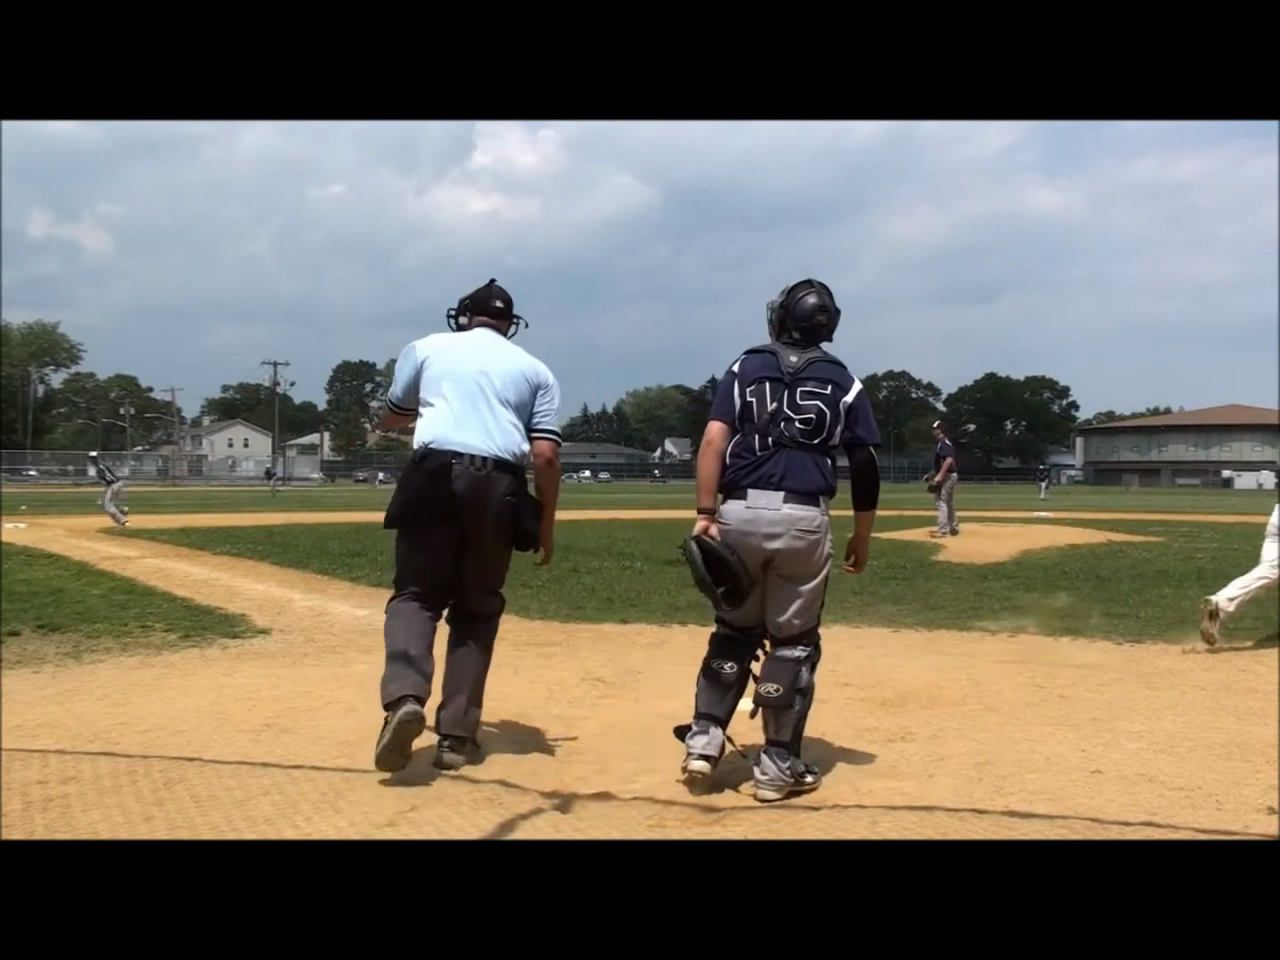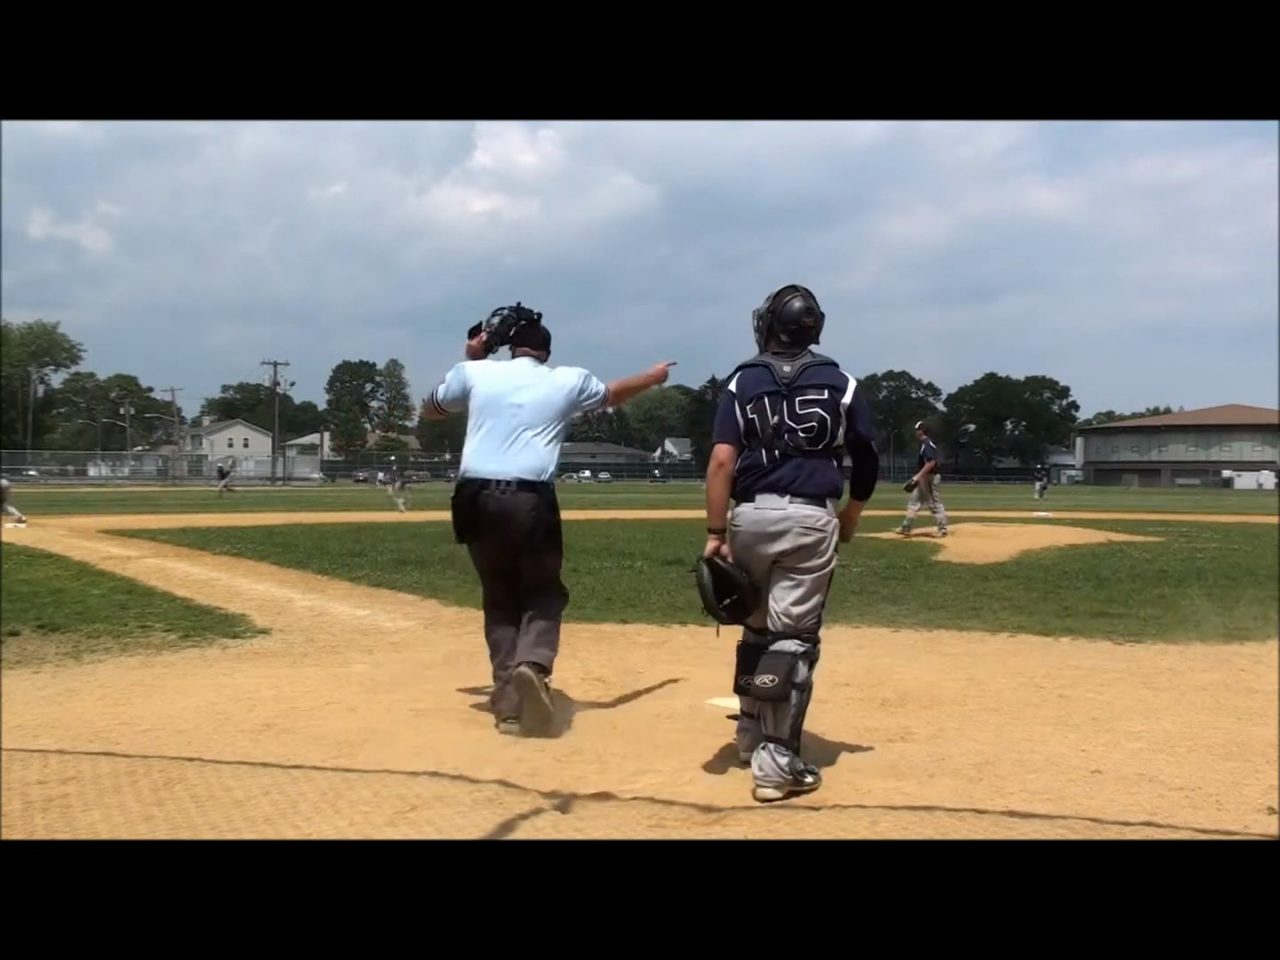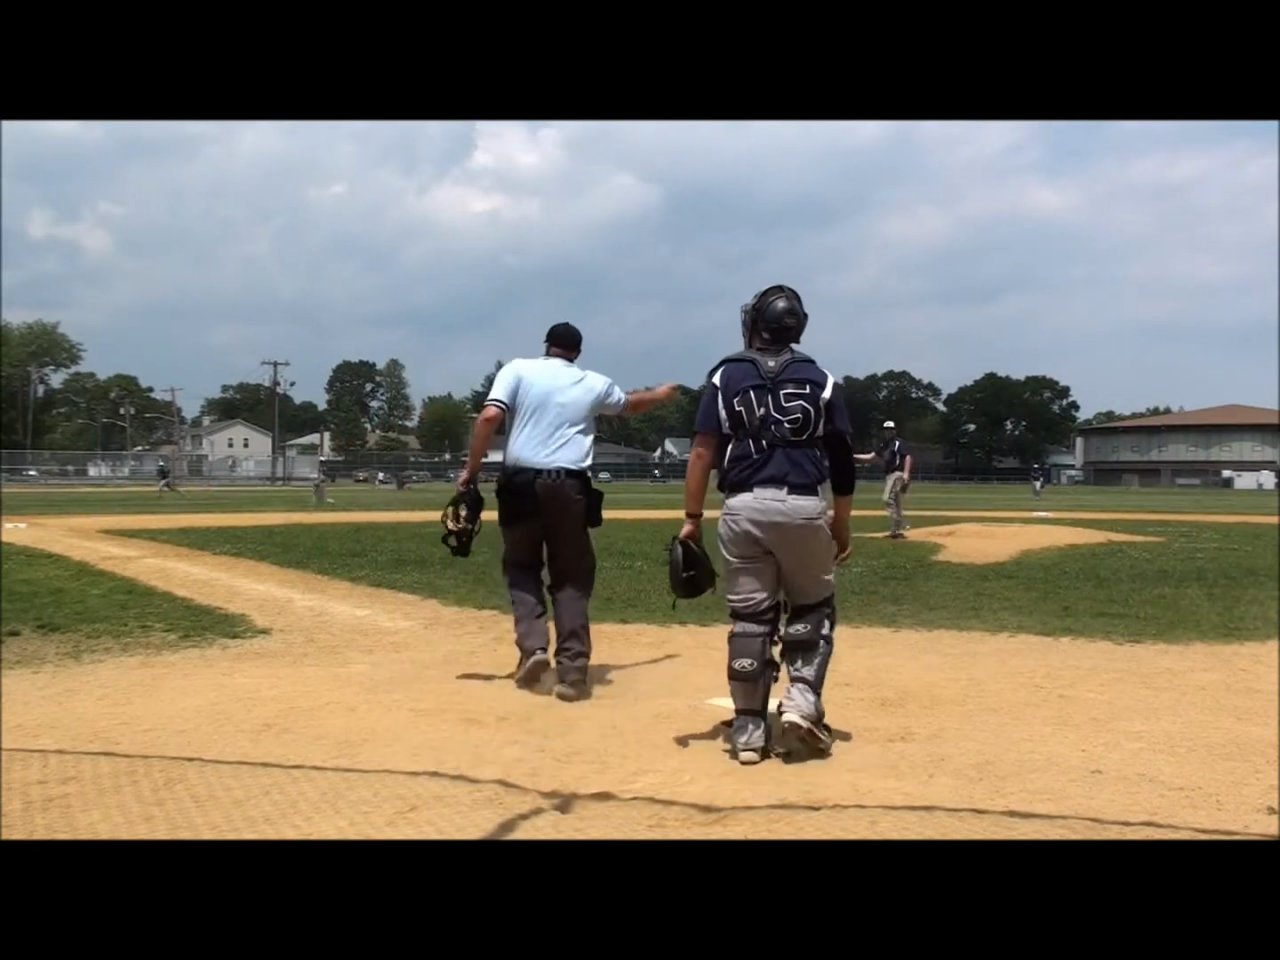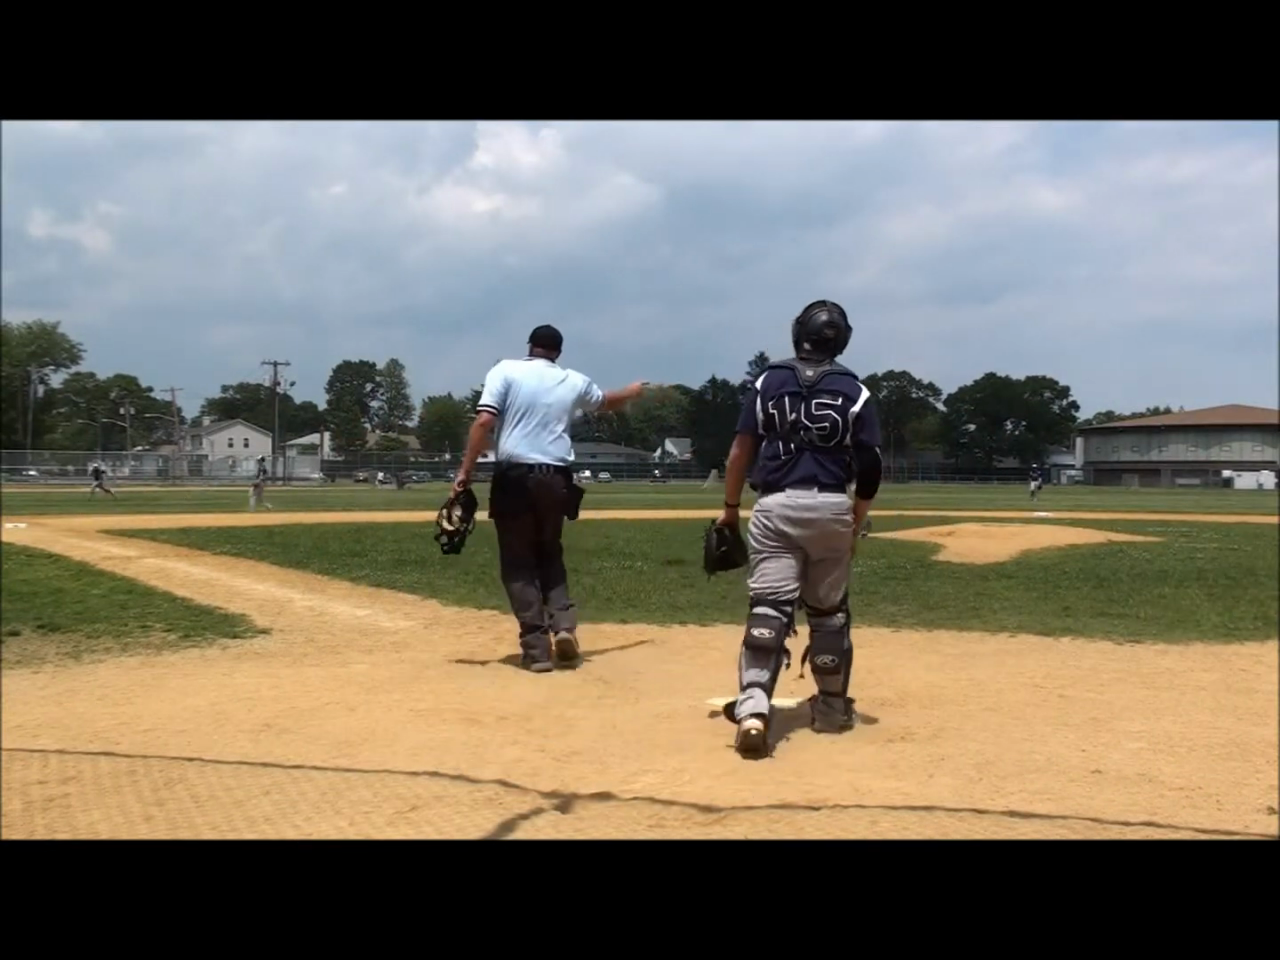
dt=0.5s
person 1, frame 1
left shoulder: (745, 367)
right shoulder: (843, 382)
left elbow: (714, 440)
right elbow: (865, 465)
left wrist: (705, 513)
right wrist: (862, 535)
left hip: (740, 513)
right hip: (803, 518)
left knee: (734, 631)
right knee: (793, 641)
left ankle: (705, 742)
right ankle: (777, 766)
person 1, frame 2
left shoulder: (742, 381)
right shoulder: (840, 383)
left elbow: (722, 461)
right elbow: (866, 461)
left wrist: (715, 533)
right wrist: (851, 515)
left hip: (751, 517)
right hip: (810, 518)
left knee: (756, 628)
right knee: (792, 637)
left ankle: (752, 732)
right ankle: (777, 763)
person 1, frame 3
left shoulder: (726, 375)
right shoulder: (819, 379)
left elbow: (702, 452)
right elbow: (842, 457)
left wrist: (692, 517)
right wrist: (841, 520)
left hip: (743, 508)
right hip: (803, 507)
left knee: (750, 618)
right knee: (813, 609)
left ankle: (749, 730)
right ankle: (802, 702)
person 1, frame 4
left shoulder: (768, 381)
right shoulder: (854, 391)
left elbow: (741, 450)
right elbow: (870, 465)
left wrist: (730, 506)
right wrist: (856, 519)
left hip: (775, 506)
right hip: (830, 507)
left knee: (768, 609)
right knee: (828, 609)
left ankle: (753, 704)
right ankle: (831, 706)
person 2, frame 1
left shoulder: (424, 348)
right shoulder: (535, 370)
left elbow: (394, 419)
right elbow: (545, 456)
right wrist: (545, 525)
left hip: (434, 478)
right hip: (497, 484)
left knee: (414, 597)
right knee: (475, 609)
left ankle: (405, 702)
right ankle: (455, 736)
person 2, frame 2
left shoulder: (474, 372)
right shoulder: (568, 380)
left elbow: (430, 410)
right elbow: (613, 394)
right wrist: (649, 377)
left hip: (477, 498)
right hip: (530, 499)
left knee: (501, 600)
right knee: (542, 594)
left ankle: (510, 702)
right ankle: (532, 666)
person 2, frame 3
left shoulder: (517, 369)
right shoulder: (594, 383)
left elbow: (490, 416)
right elbow: (630, 404)
left wrist: (471, 468)
right wrist: (659, 396)
left hip: (522, 485)
right hip: (570, 487)
left knee: (522, 570)
right knee: (571, 576)
left ankle: (533, 648)
right ankle: (572, 671)
person 2, frame 4
left shoulder: (505, 371)
right shoulder: (575, 381)
left elbow: (484, 421)
right elbow: (606, 401)
left wrist: (465, 470)
right wrist: (631, 392)
left hip: (515, 478)
right hip: (557, 480)
left knee: (519, 566)
right knee: (550, 556)
left ankle: (537, 648)
right ankle: (563, 626)
